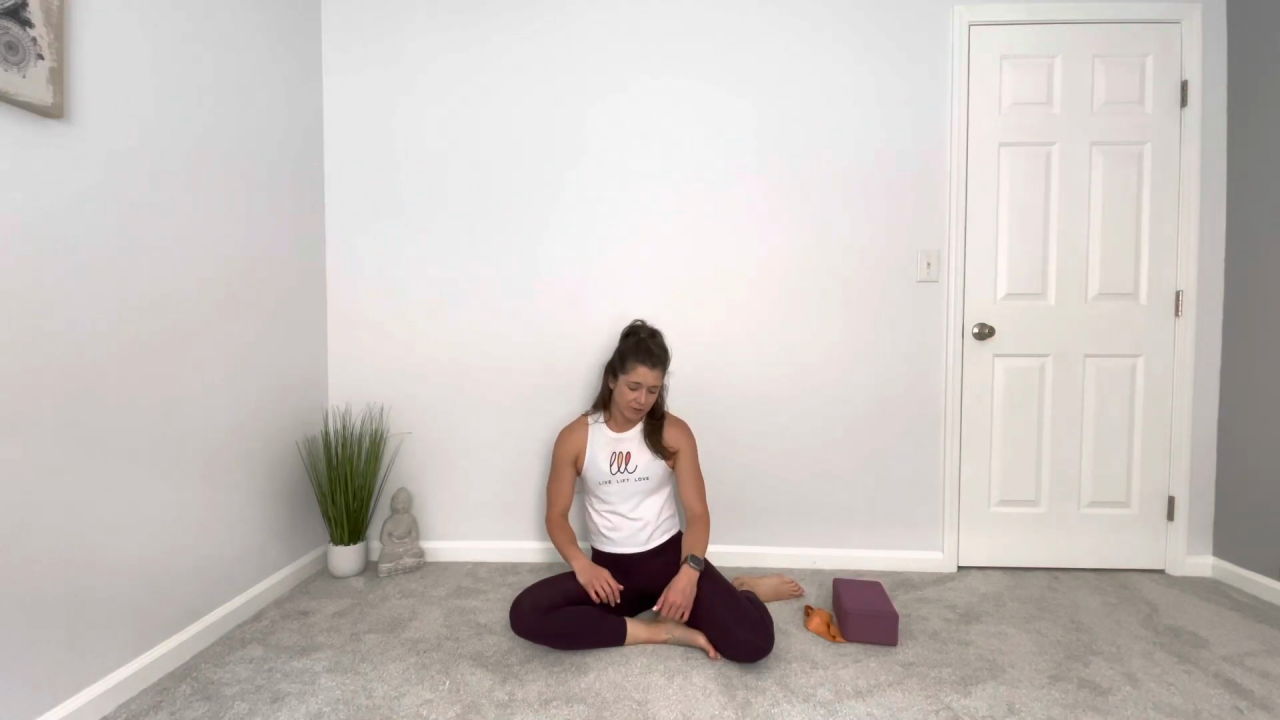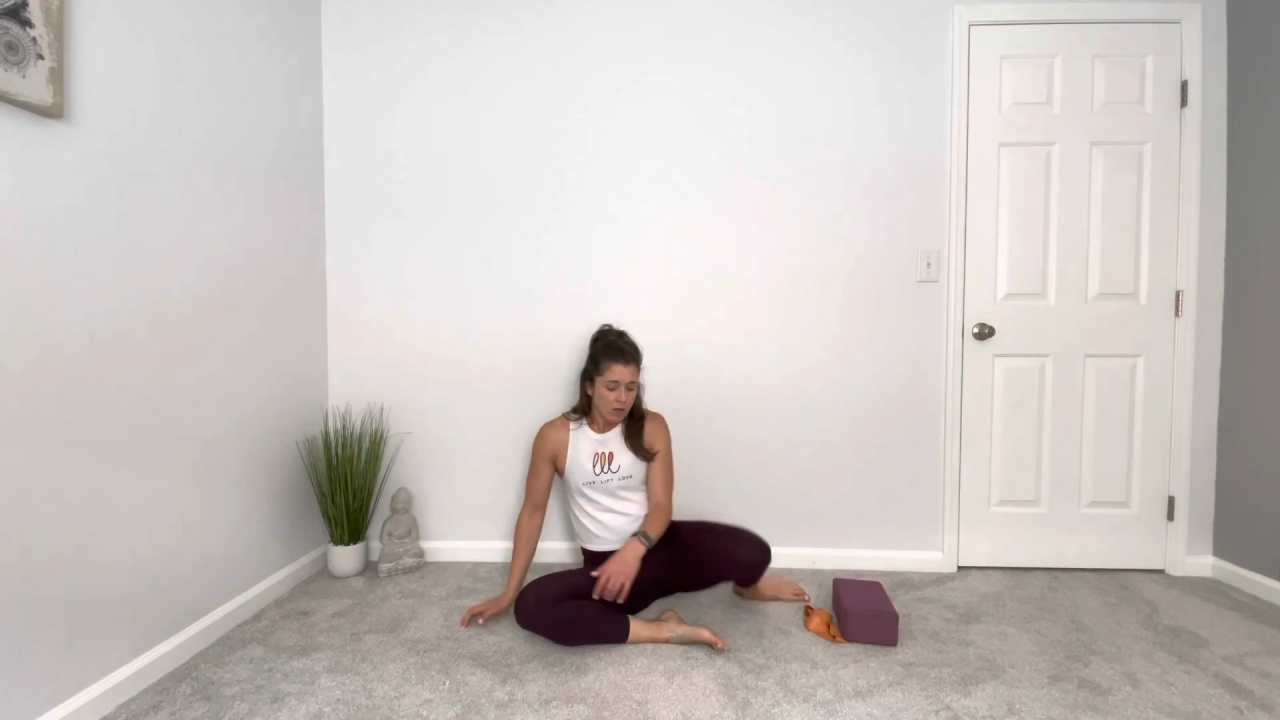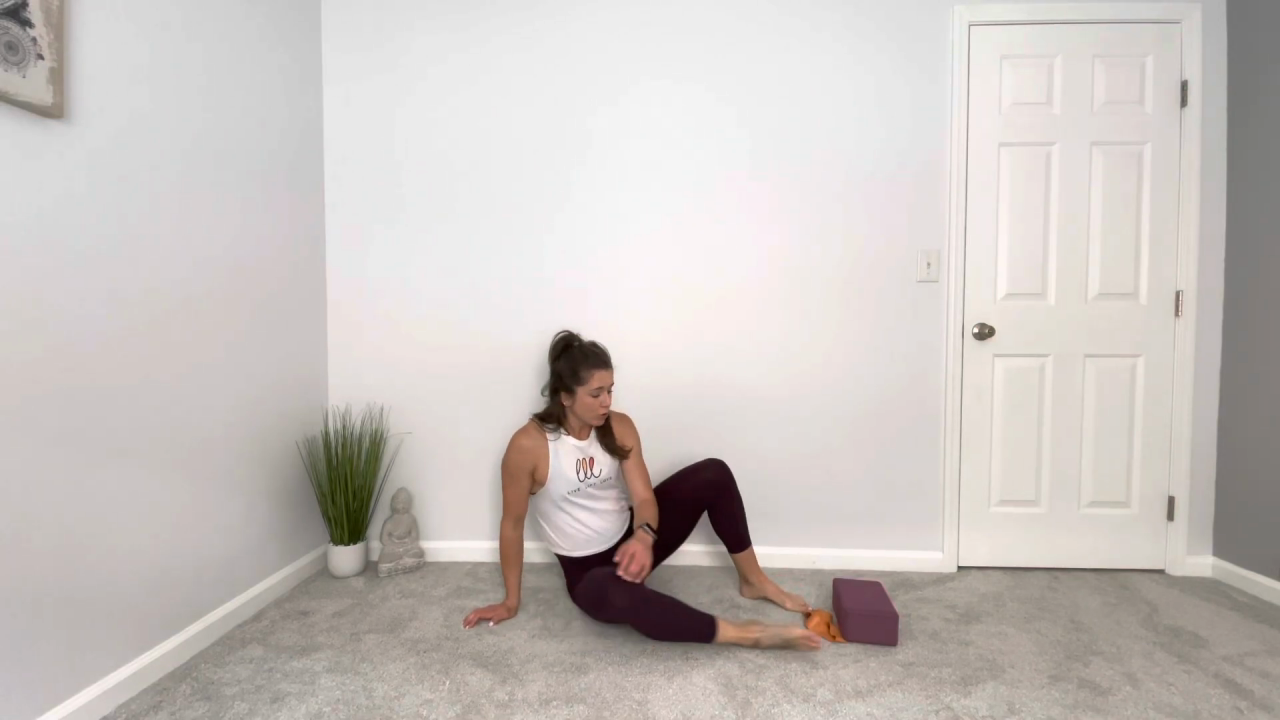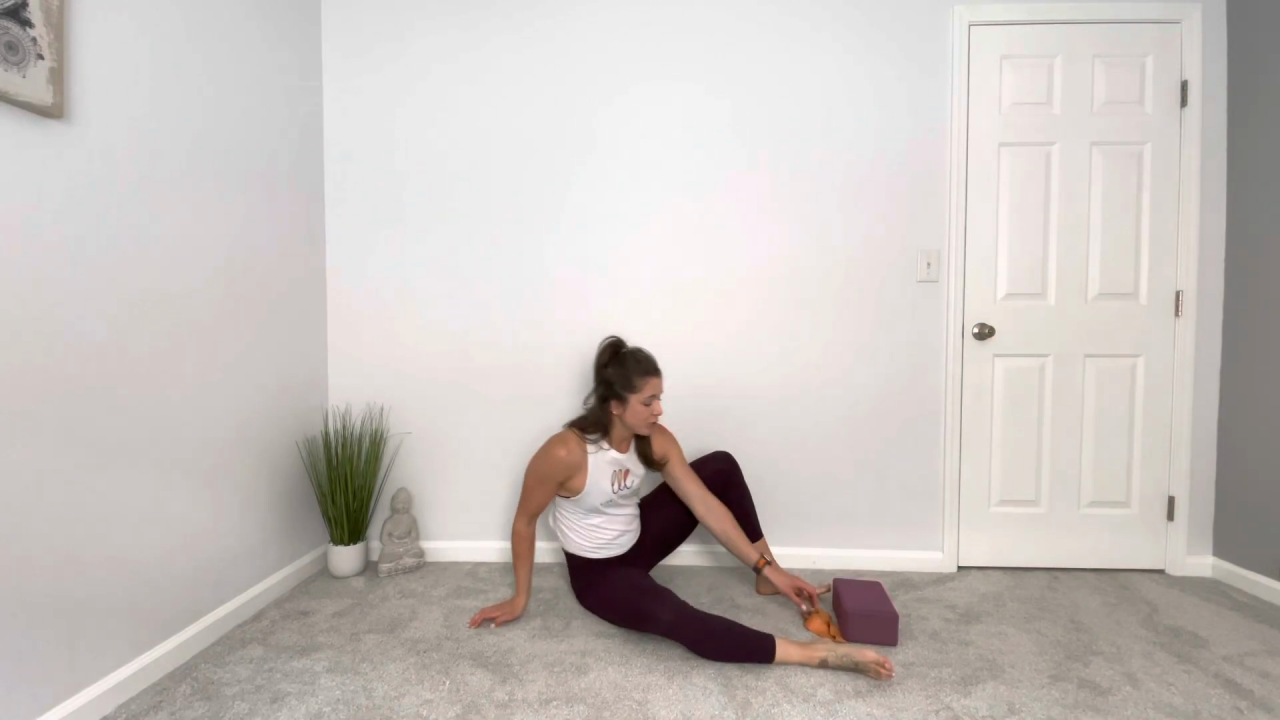
dt=0.4s
person 1, frame 1
left shoulder: (674, 433)
right shoulder: (575, 437)
left elbow: (697, 512)
right elbow: (556, 514)
left wrist: (688, 574)
right wrist: (580, 563)
left hip: (668, 556)
right hip: (610, 569)
left knee: (754, 642)
right knee: (525, 615)
left ankle: (740, 590)
right ankle: (661, 631)
person 1, frame 2
left shoulder: (651, 426)
right shoulder: (556, 436)
left elbow: (661, 508)
right elbow: (532, 511)
left wrist: (634, 551)
right wrist: (510, 593)
left hip: (656, 547)
right hip: (603, 564)
left knee: (750, 553)
right knee: (532, 610)
left ankle: (748, 585)
right ankle: (661, 631)
person 1, frame 3
left shoulder: (619, 427)
right shoulder: (529, 446)
left elbow: (644, 498)
right elbow: (513, 525)
left wrist: (643, 537)
right wrist: (510, 601)
left hip: (632, 543)
right hip: (590, 569)
left knee: (713, 474)
right knee: (623, 595)
left ankle: (755, 581)
right ankle: (745, 634)
person 1, frame 4
left shoulder: (656, 441)
right shoulder: (565, 453)
left elbow: (709, 508)
right elbow: (524, 521)
left wrist: (768, 569)
right wrist: (520, 598)
left hip: (637, 540)
right hip: (597, 573)
left knee: (722, 467)
right knee: (671, 615)
left ankle: (764, 579)
right ankle: (809, 653)
